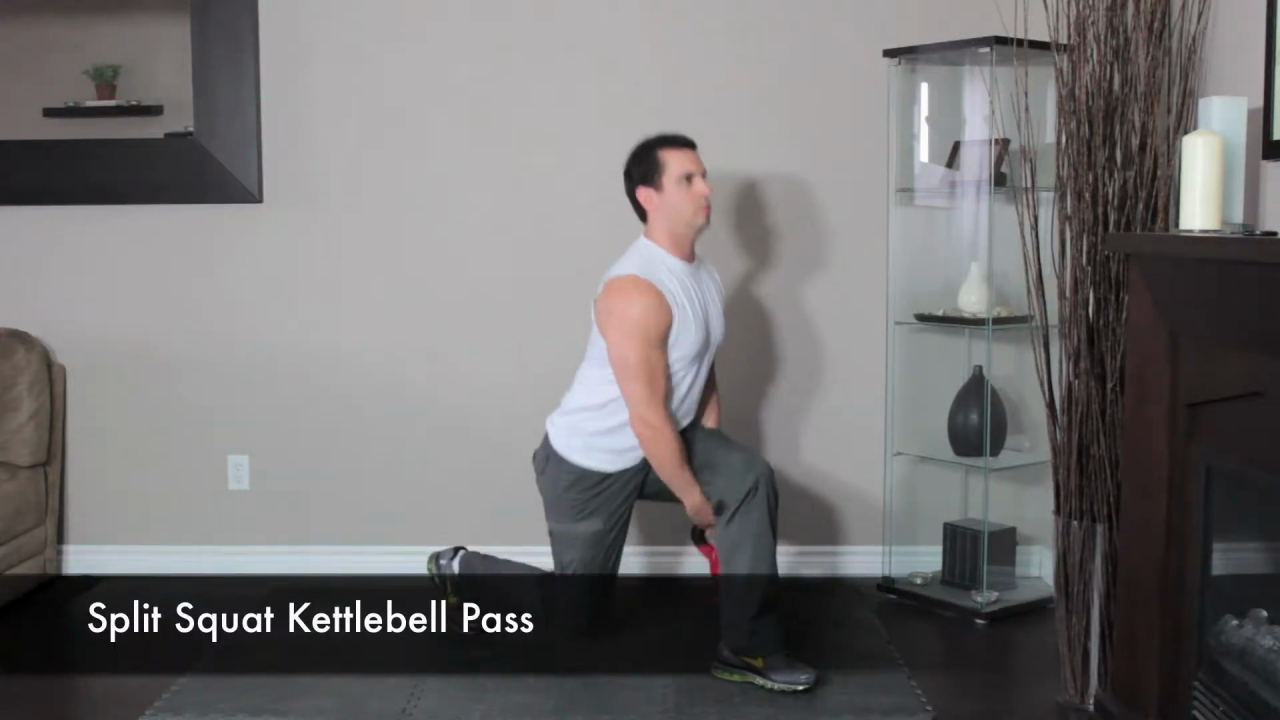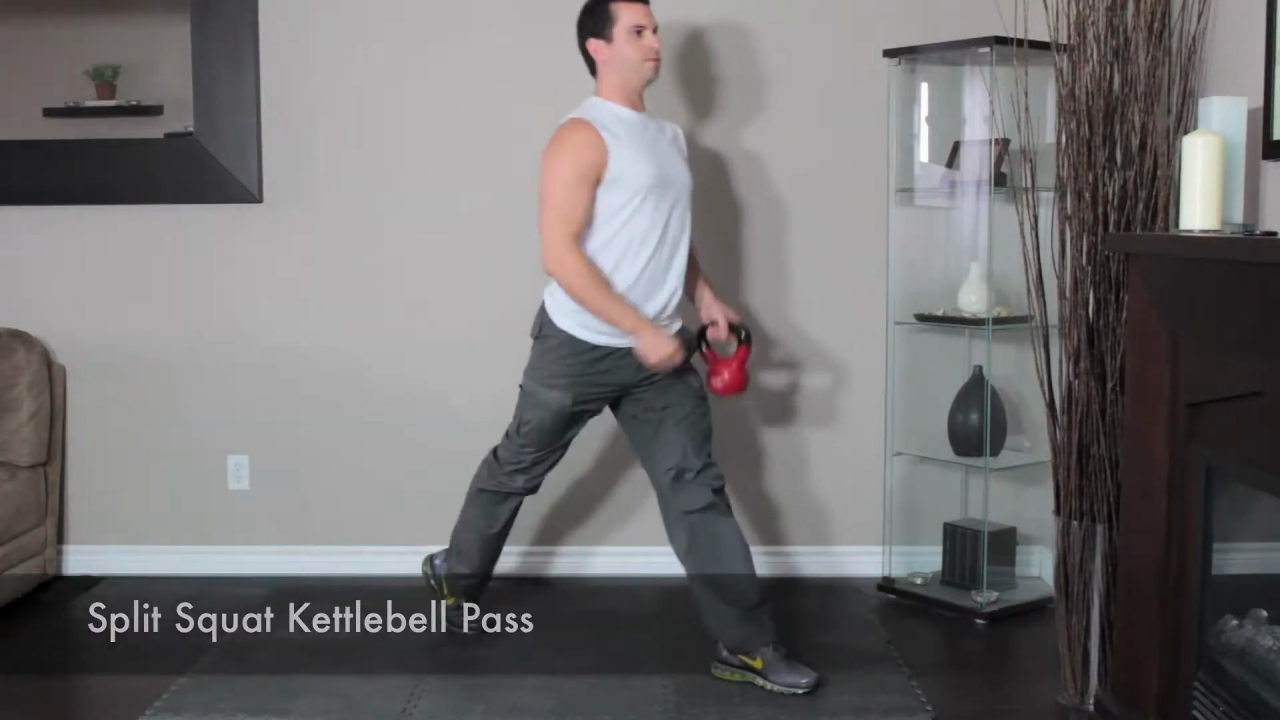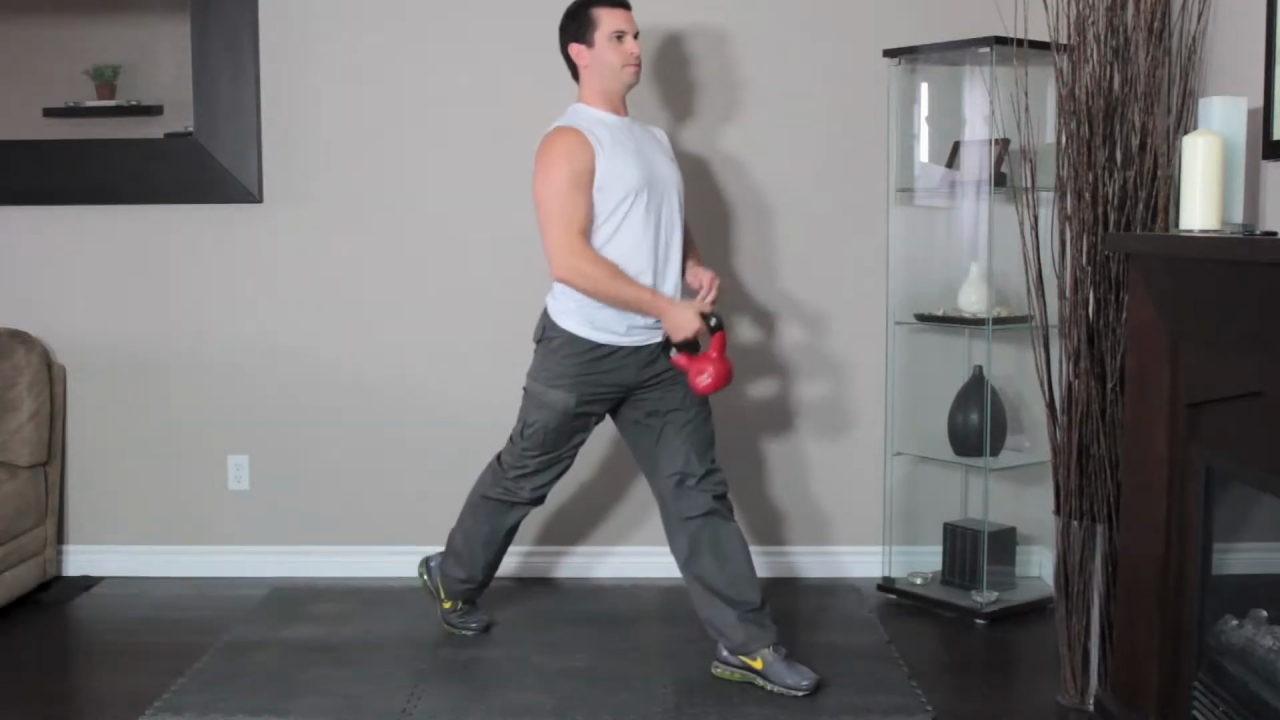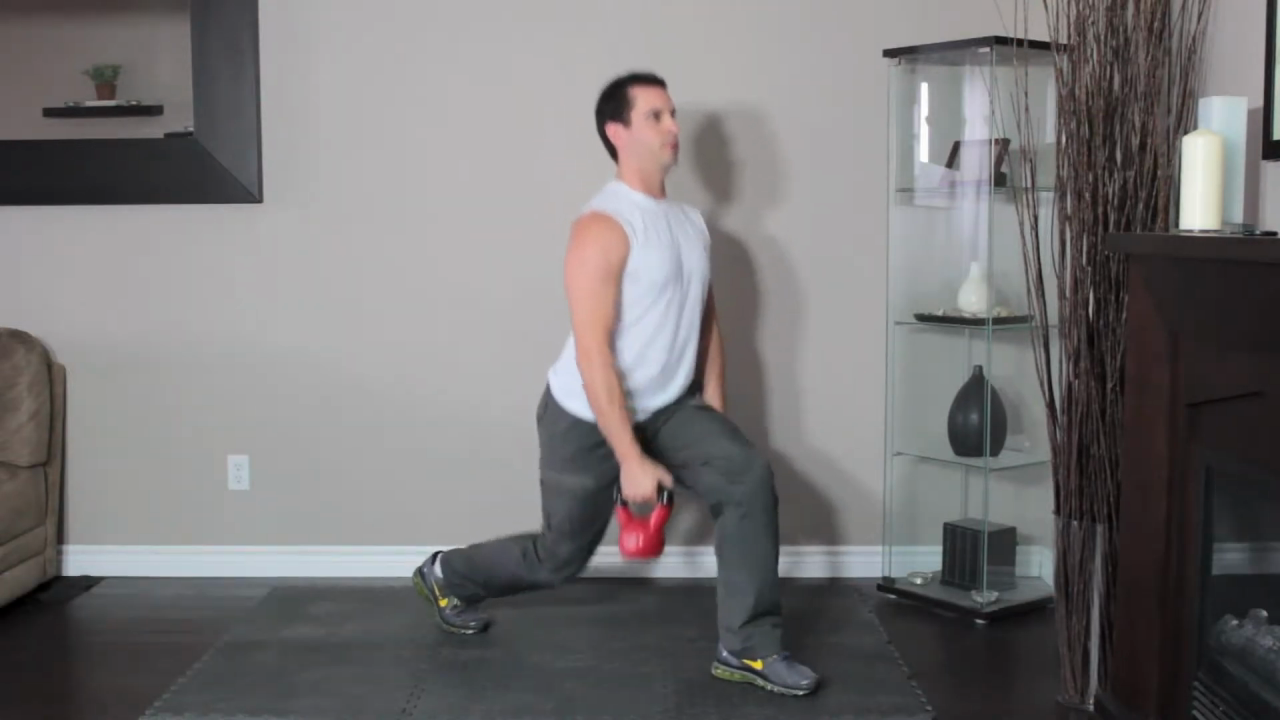
dt=0.5s
person 1, frame 1
left shoulder: (705, 276)
right shoulder: (636, 292)
left elbow: (703, 377)
right elbow: (648, 417)
left wrist: (711, 464)
right wrist: (695, 497)
left hip: (660, 437)
right hip: (590, 459)
left knee: (750, 479)
left ankle: (747, 647)
right ankle: (460, 570)
person 1, frame 2
left shoulder: (666, 134)
right shoulder: (582, 136)
right elbow: (560, 253)
left wrist: (706, 298)
right wrist: (638, 329)
left hip: (658, 347)
right hip: (580, 344)
left knee: (697, 488)
right knee: (517, 468)
left ankle: (746, 644)
right ankle: (454, 576)
person 1, frame 3
left shoulder: (655, 141)
right shoulder: (570, 142)
right elbow: (568, 259)
left wrist: (698, 274)
right wrist: (667, 307)
left hip: (656, 347)
right hip: (584, 347)
left knee: (697, 491)
right knee: (522, 477)
left ankle: (746, 645)
right ankle: (451, 578)
person 1, frame 4
left shoulder: (690, 221)
right shoulder: (604, 228)
left elbow: (704, 320)
right elbow: (592, 351)
left wrist: (715, 411)
right wrist: (630, 458)
left hip: (667, 406)
right hip: (588, 416)
left knee: (750, 479)
right knee: (562, 554)
left ankle: (748, 648)
right ankle: (447, 575)
